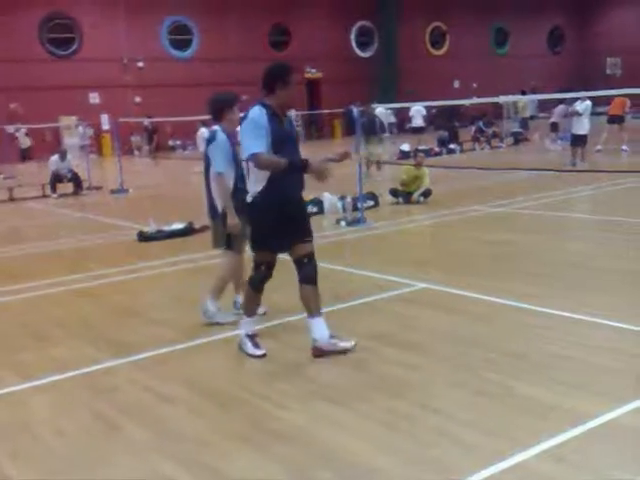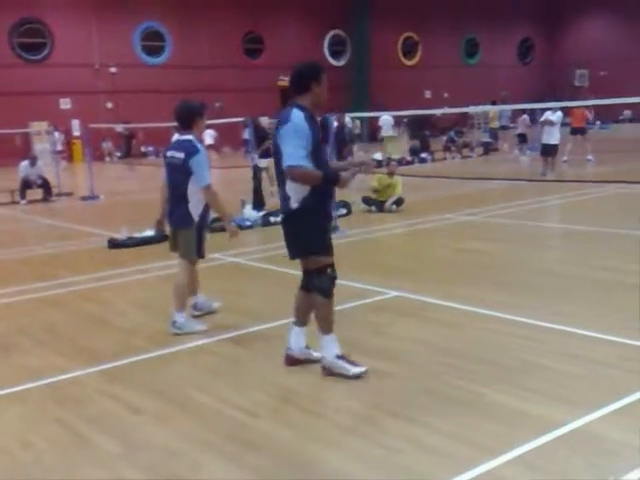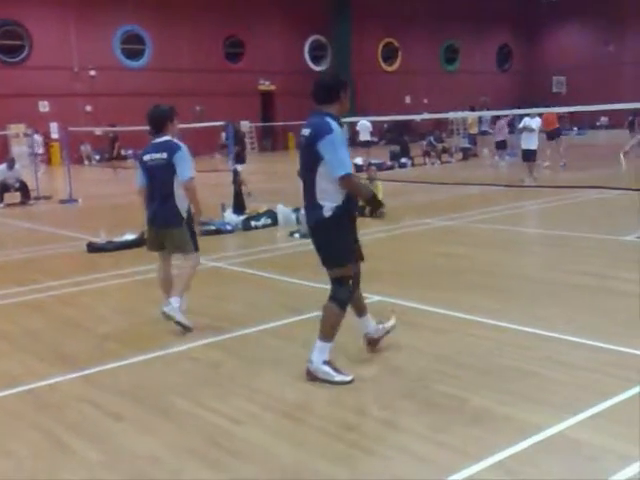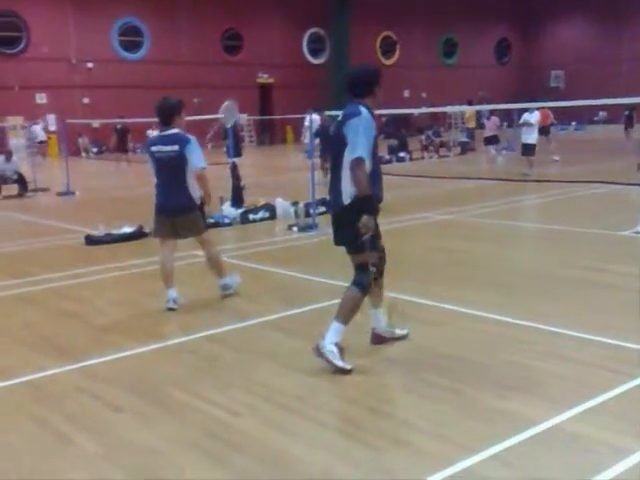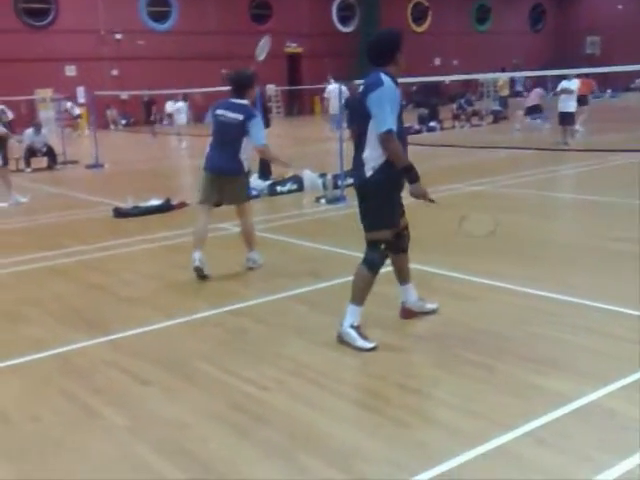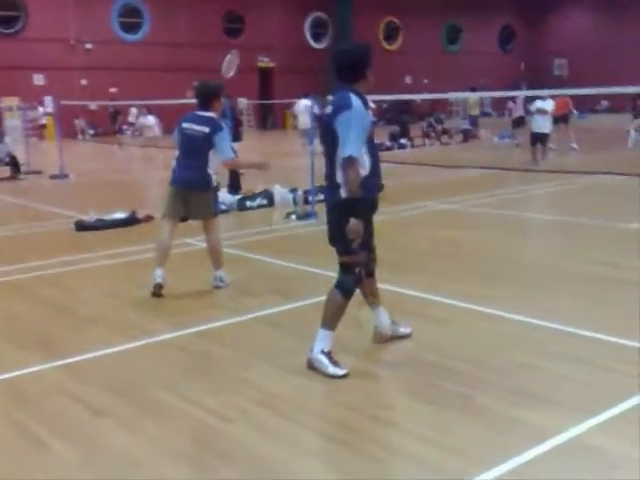
dt=0.5s
person 1, frame 1
left shoulder: (287, 119)
right shoulder: (256, 118)
right elbow: (260, 160)
left wrist: (329, 160)
right wrist: (305, 166)
left hip: (291, 203)
right hip: (264, 206)
left knee: (308, 266)
right knee: (263, 270)
left ankle: (321, 338)
right ankle: (247, 330)
person 1, frame 2
left shoulder: (305, 119)
right shoulder: (295, 121)
right elbow: (295, 171)
left wrist: (336, 172)
right wrist: (335, 178)
left hip: (310, 208)
right hip: (303, 210)
left knee: (313, 277)
right knee: (325, 276)
left ankle: (296, 347)
right ankle: (331, 355)
person 1, frame 3
left shoulder: (313, 126)
right shoulder: (330, 130)
right elbow: (347, 180)
right wrist: (373, 200)
left hip: (325, 214)
right hip: (332, 217)
left knee: (351, 273)
right knee: (343, 284)
left ankle: (371, 331)
right ankle: (318, 362)
person 1, frame 4
left shoulder: (351, 115)
right shoulder: (361, 116)
right elbow: (358, 166)
right wrist: (366, 209)
left hip: (350, 203)
right hip: (354, 206)
left knee: (377, 260)
right knee: (366, 274)
left ankle: (380, 327)
right ankle: (330, 342)
person 1, frame 5
left shoulder: (375, 84)
right shoulder: (384, 86)
right elbow: (388, 139)
right wrist: (413, 177)
left hip: (381, 177)
right hip: (377, 179)
left knee: (400, 236)
right knee: (377, 251)
left ankle: (410, 302)
right ankle: (349, 325)
person 1, frame 6
left shoulder: (340, 103)
right shoulder: (353, 107)
right elbow: (349, 164)
right wrist: (354, 213)
left hip: (353, 199)
right hip: (350, 202)
left knee: (366, 261)
right knee: (351, 274)
left ankle: (383, 326)
right ankle: (319, 351)
person 2, frame 1
left shoulder: (226, 138)
right shoulder: (219, 140)
right elbow: (220, 179)
left wrist: (240, 209)
right wrist: (229, 214)
left hip: (235, 207)
right hip: (225, 209)
left knee: (238, 253)
right knee: (233, 255)
left ankle: (240, 300)
right ankle: (211, 306)
person 2, frame 2
left shoulder: (172, 148)
right shoulder: (196, 150)
left elbow: (166, 186)
right elbow: (207, 190)
left wrist: (163, 214)
right wrist: (227, 219)
left hip: (177, 214)
right hip: (191, 216)
left knee: (190, 260)
right knee: (187, 263)
left ankle: (197, 302)
right ankle: (179, 319)
person 2, frame 3
left shoulder: (145, 154)
right shoulder: (177, 148)
left elbow: (143, 189)
right elbow: (188, 183)
right wrist: (197, 208)
left hip: (155, 215)
right hip: (176, 214)
left knee: (164, 258)
right knee: (191, 260)
left ankle: (170, 302)
right ankle: (174, 302)
person 2, frame 4
left shoulder: (152, 144)
right shoulder: (186, 140)
right elbow: (199, 173)
right wrist: (207, 194)
left hip: (163, 203)
right hip: (187, 202)
left knee: (167, 247)
right knee: (206, 242)
left ankle: (171, 295)
right ankle: (225, 281)
person 2, frame 5
left shoulder: (218, 107)
right shoulder: (251, 114)
right elbow: (261, 148)
right wrist: (276, 160)
left hip: (212, 166)
right hip: (235, 169)
left knee: (204, 211)
right knee: (244, 211)
left ankle: (198, 257)
right ankle: (252, 256)
person 2, frame 6
left shoulder: (184, 120)
right shoulder: (217, 127)
right elbow: (229, 162)
right wrist: (254, 165)
left hip: (179, 180)
right hip: (202, 183)
left knee: (168, 225)
right knee: (211, 227)
left ankle: (159, 275)
right ankle: (219, 275)
